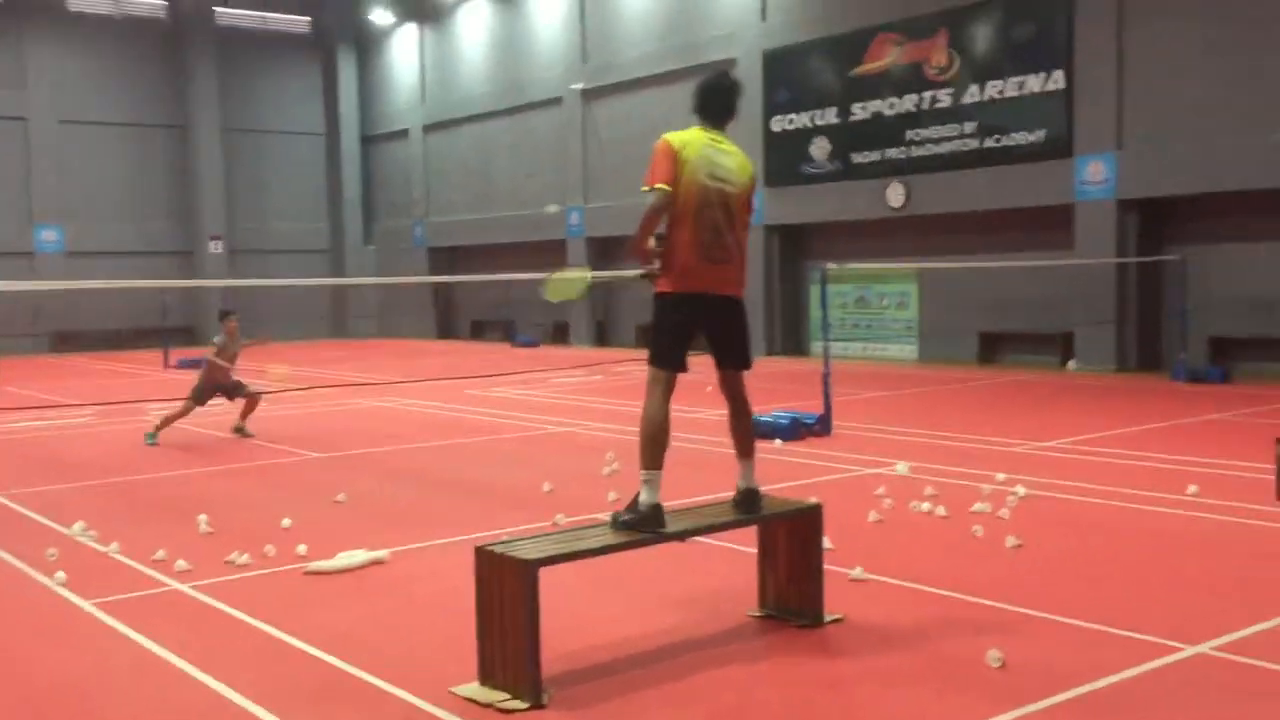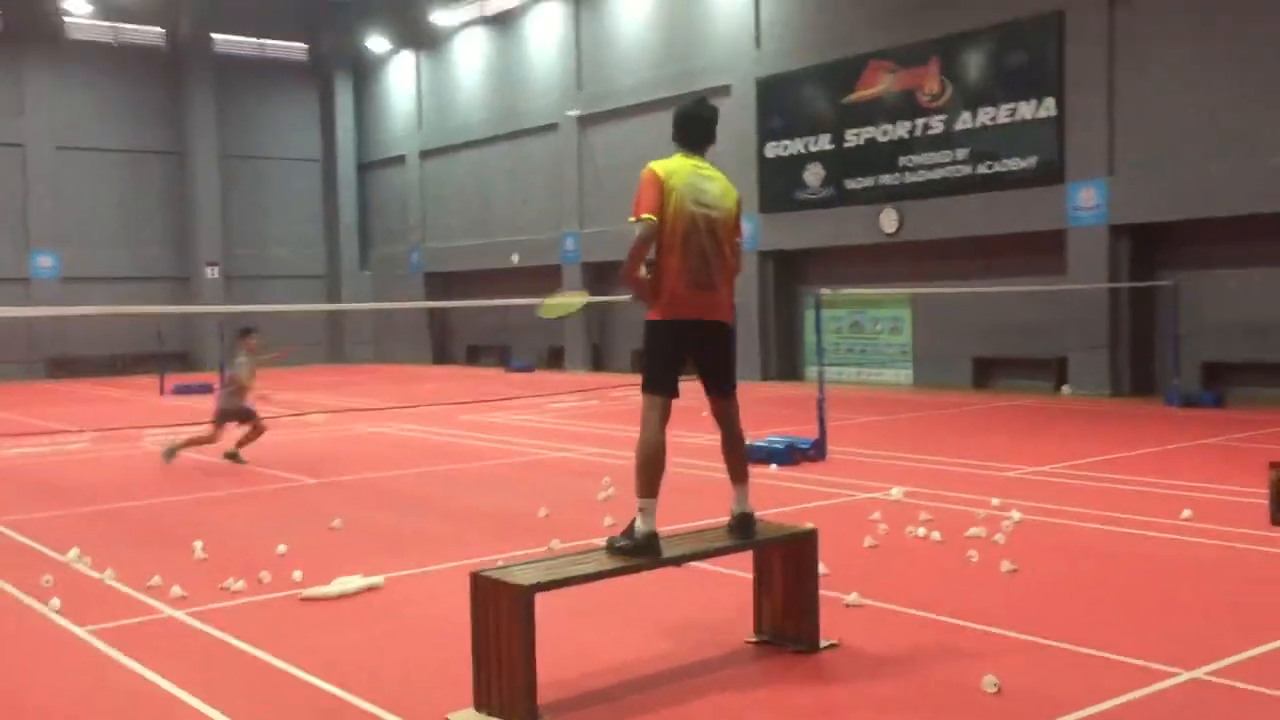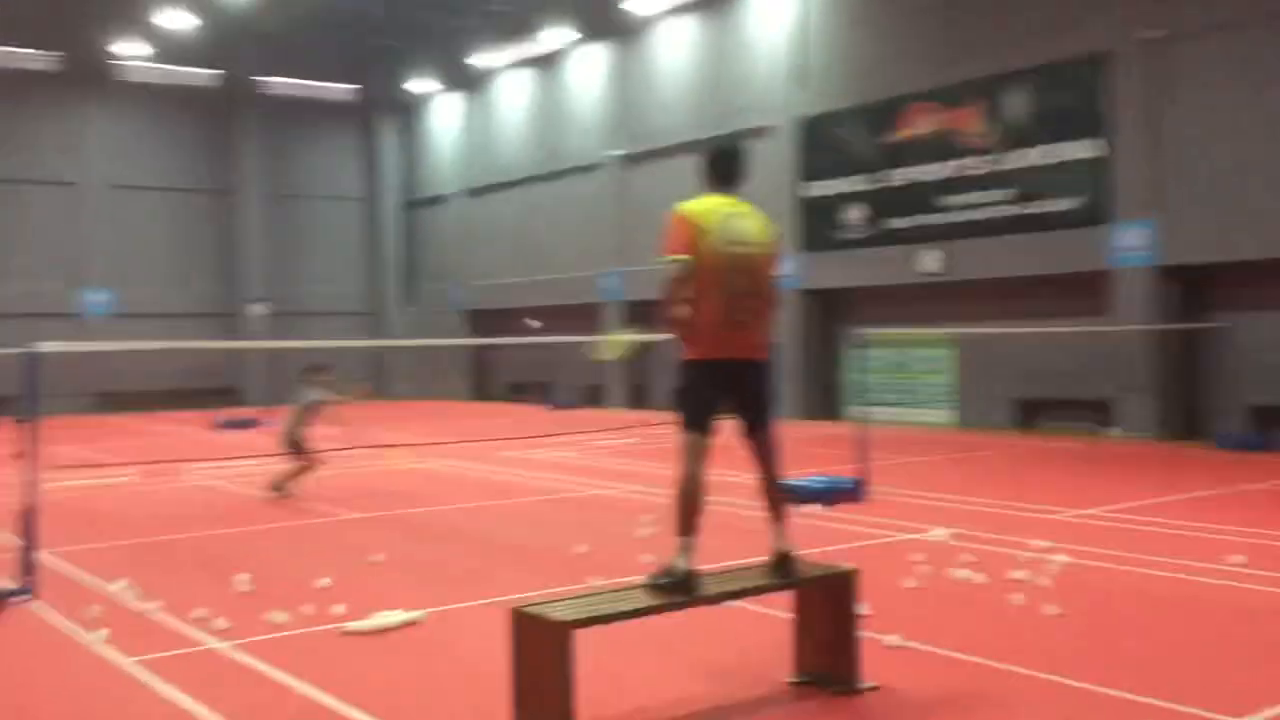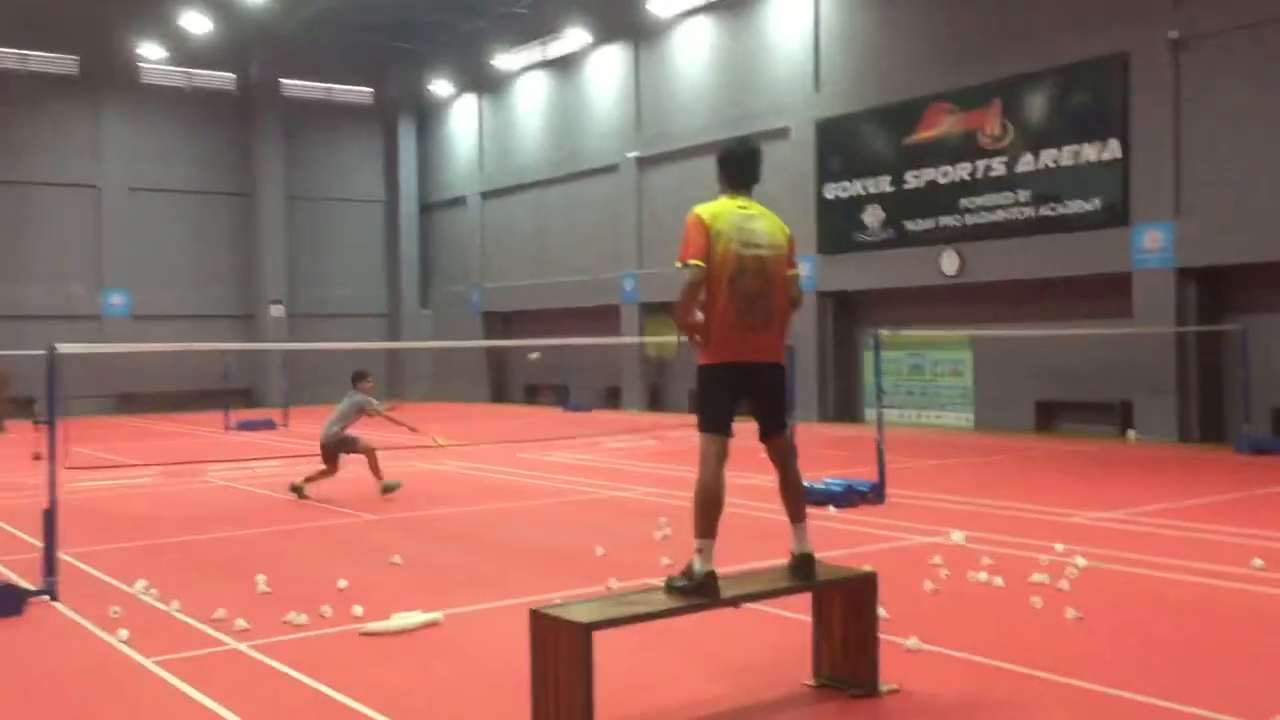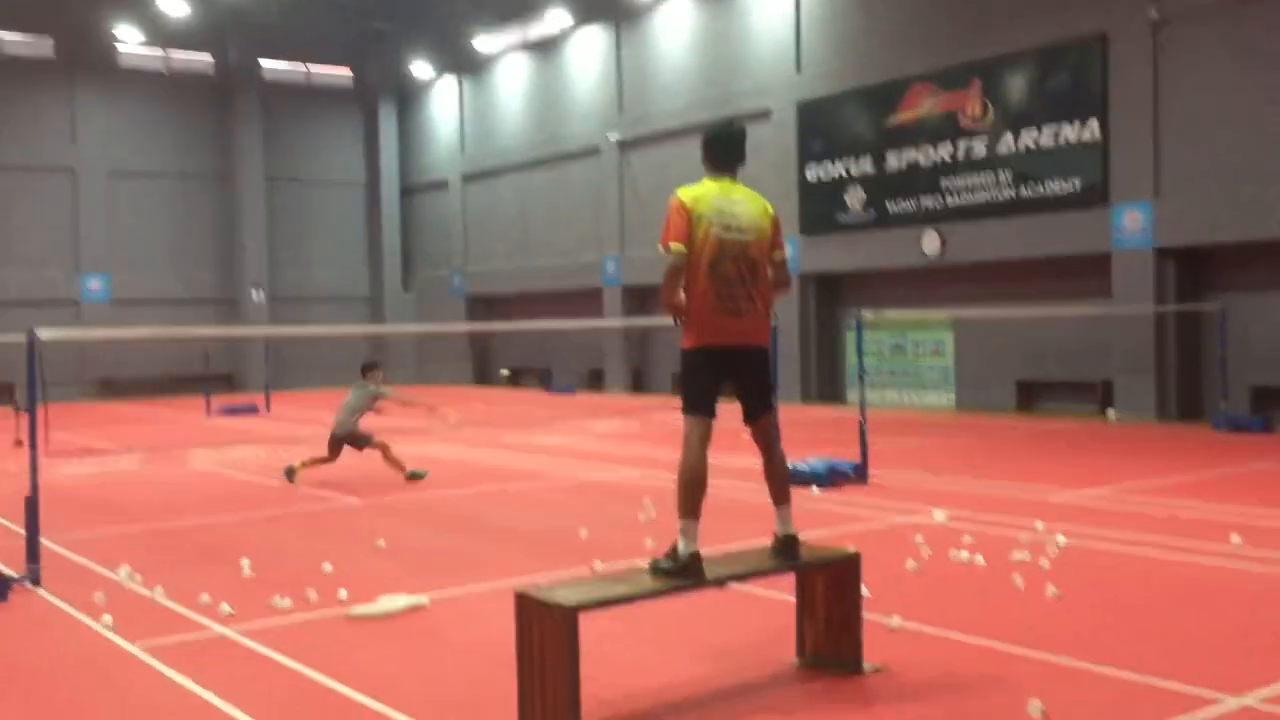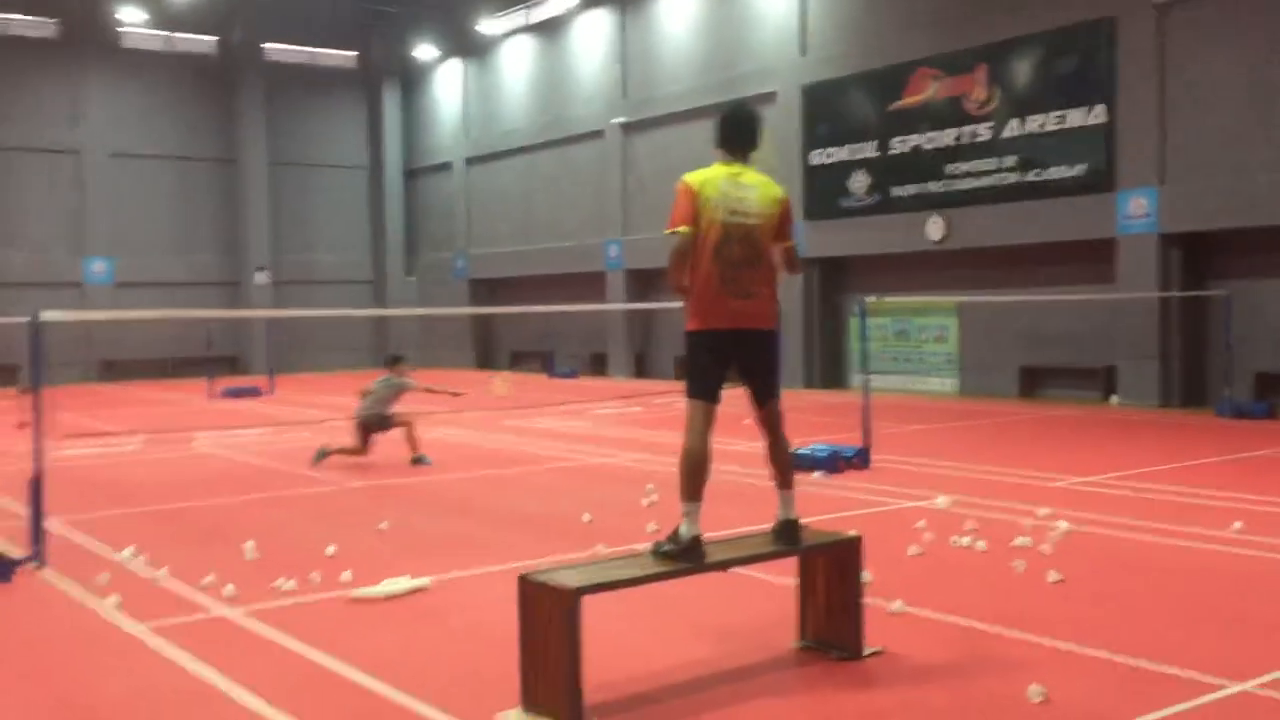
dt=0.1s
person 1, frame 1
left shoulder: (674, 144)
right shoulder: (743, 163)
left elbow: (659, 205)
left wrist: (641, 246)
left hip: (681, 285)
right hip: (727, 289)
left knee: (659, 386)
right knee: (734, 388)
left ankle: (648, 500)
right ankle: (747, 488)
person 1, frame 2
left shoulder: (659, 172)
right shoulder: (728, 188)
left elbow: (647, 233)
right elbow: (734, 262)
left wrist: (633, 275)
left hip: (671, 312)
right hip: (717, 315)
left knee: (655, 414)
right knee: (727, 414)
left ankle: (644, 526)
right ankle: (742, 511)
person 1, frame 3
left shoulder: (691, 212)
right shoulder: (760, 223)
left elbow: (681, 274)
right elbow: (769, 295)
left wrist: (673, 315)
left hip: (706, 349)
right hip: (751, 351)
left knee: (694, 450)
right knee: (763, 449)
left ankle: (683, 564)
right ankle: (781, 549)
person 1, frame 4
left shoulder: (704, 216)
right shoulder: (777, 226)
left elbow: (694, 280)
right elbow: (793, 298)
left wrist: (685, 319)
left hip: (721, 354)
right hip: (769, 356)
left knee: (713, 454)
right knee: (782, 454)
left ankle: (702, 567)
right ankle: (802, 553)
person 1, frame 5
left shoulder: (686, 199)
right shoulder: (762, 207)
left elbow: (676, 264)
right elbow: (782, 279)
left wrist: (671, 301)
left hip: (705, 337)
right hip: (753, 338)
left knee: (696, 436)
right knee: (766, 435)
left ankle: (687, 549)
right ankle: (786, 535)
person 1, frame 6
left shoulder: (694, 183)
right shoulder: (773, 192)
left elbow: (682, 246)
right elbow: (792, 263)
left wrist: (679, 284)
left hip: (710, 320)
right hip: (760, 322)
left knee: (699, 420)
right knee: (770, 418)
left ankle: (688, 532)
right ankle: (787, 518)
